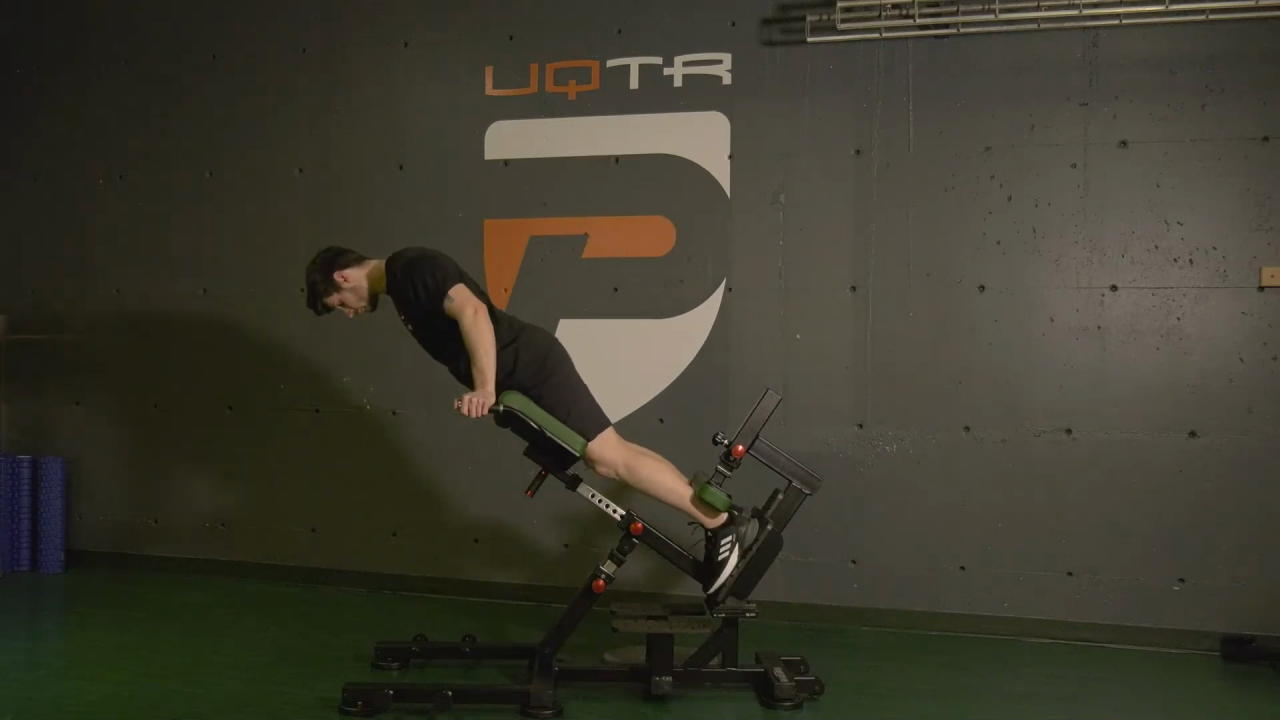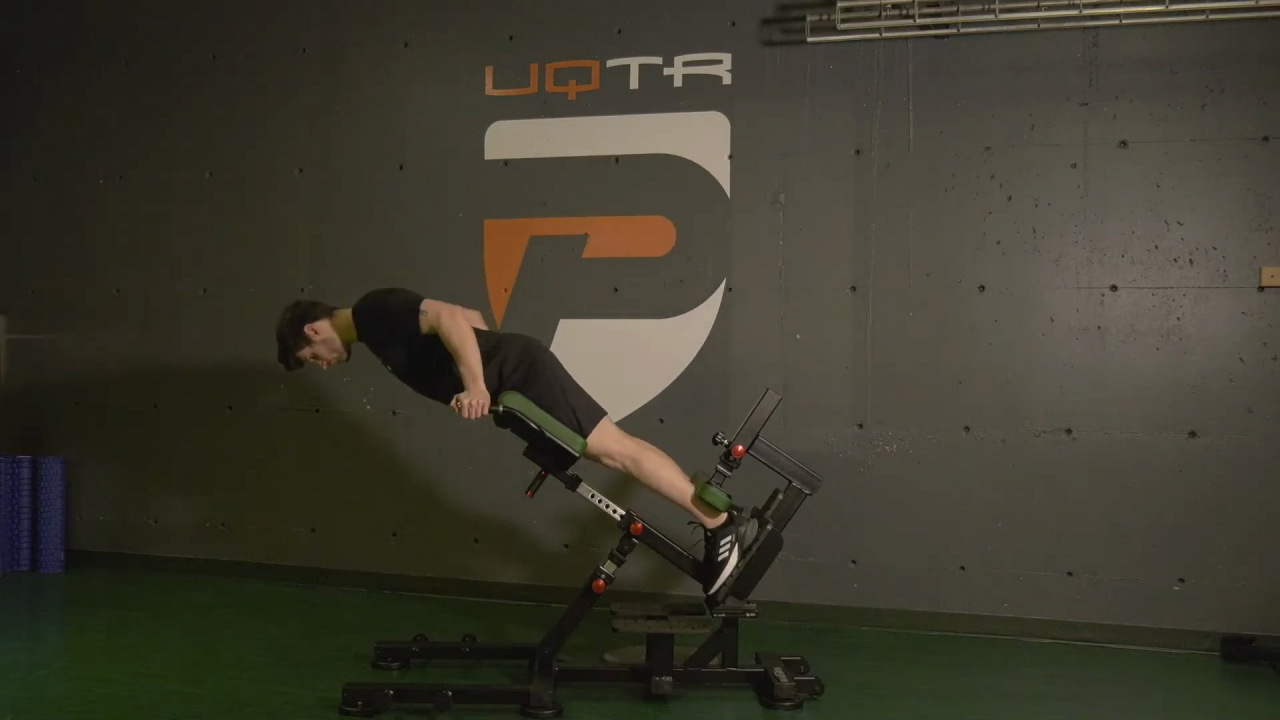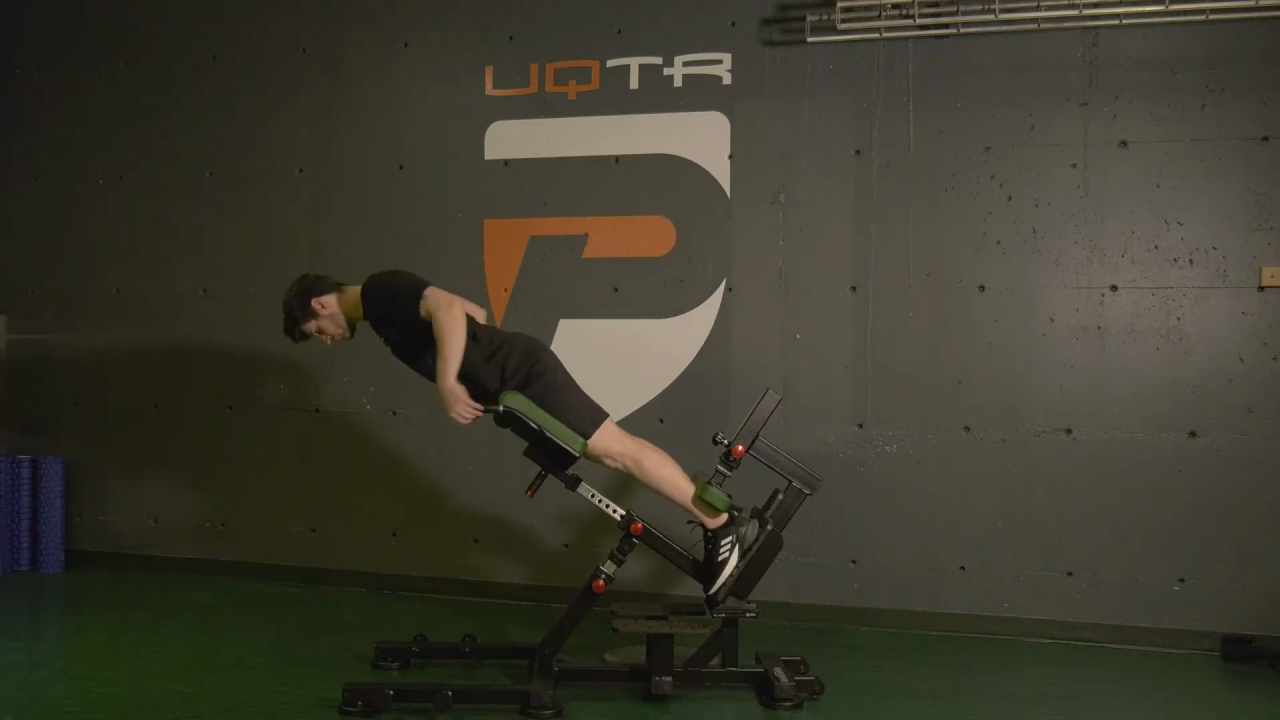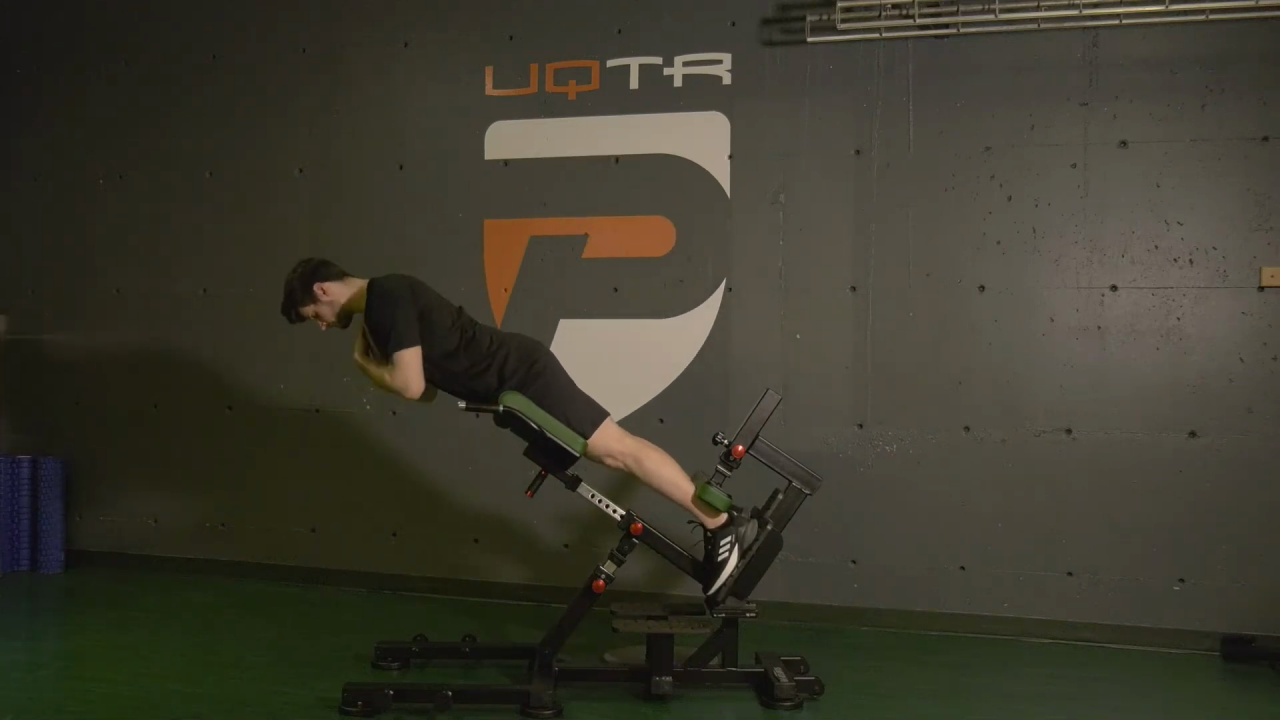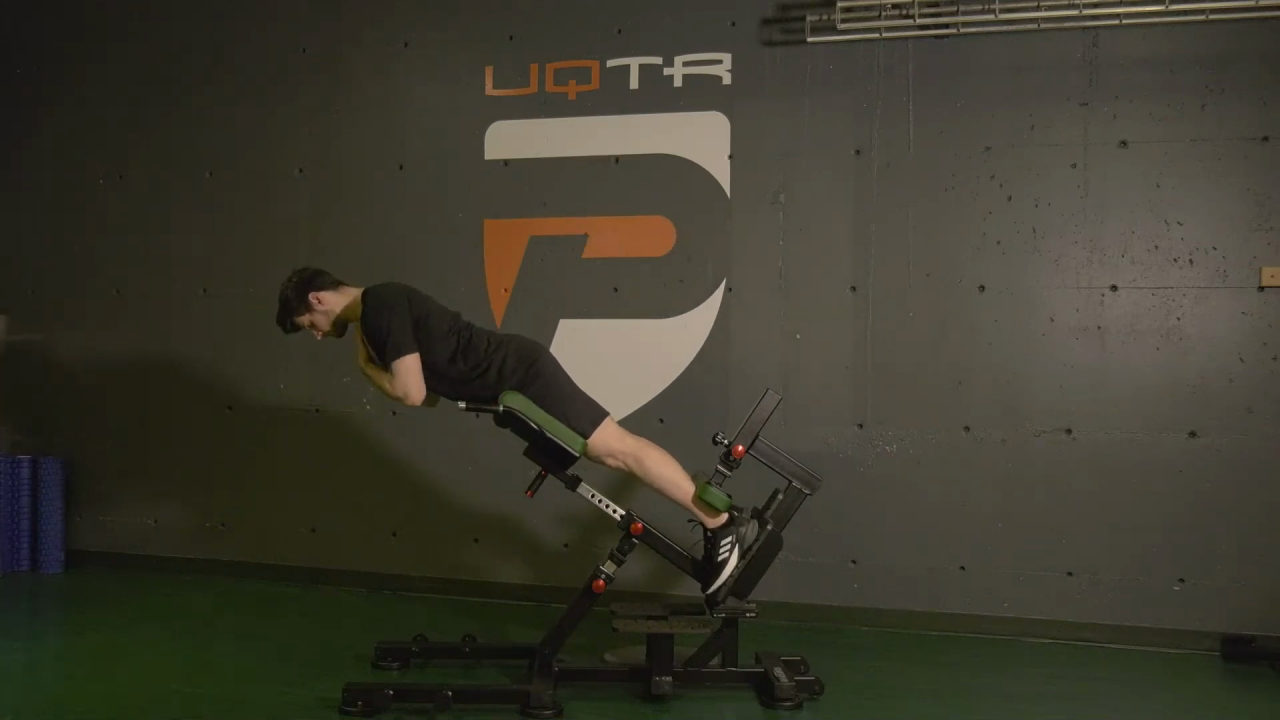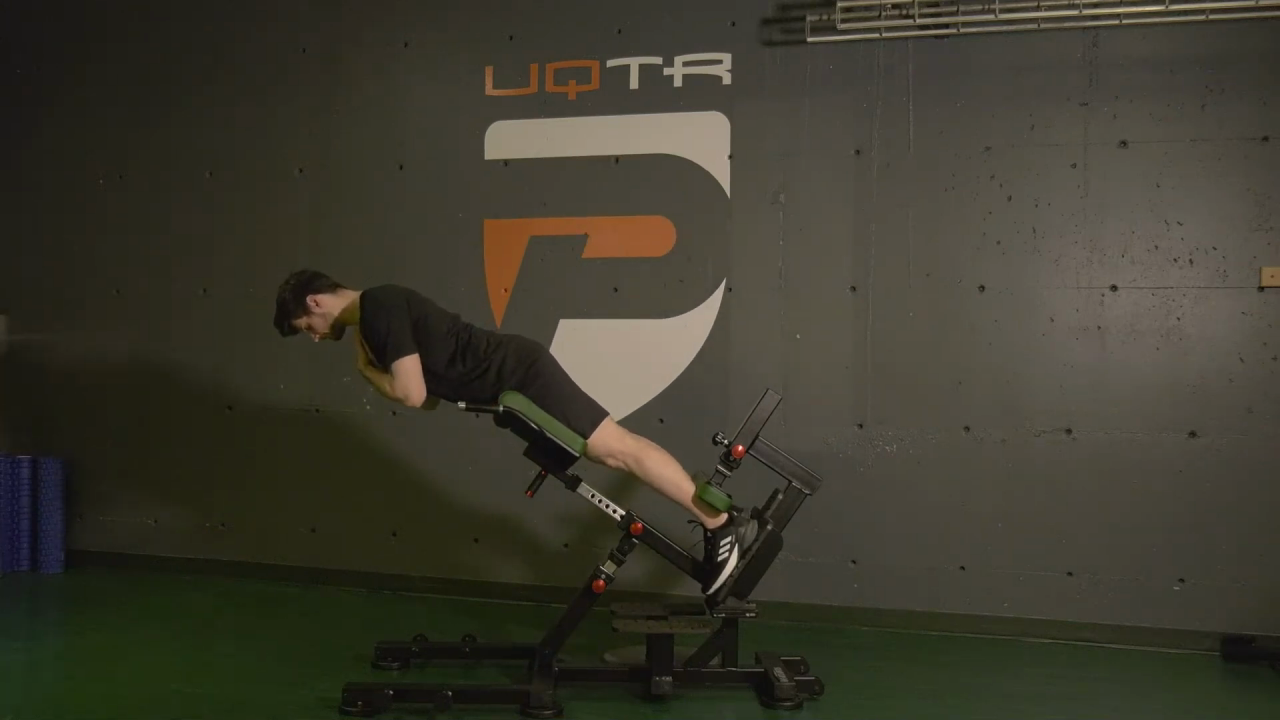
dt=0.4s
person 1, frame 1
left shoulder: (410, 267)
right shoulder: (400, 285)
left elbow: (472, 311)
left wrist: (485, 387)
right wrist: (487, 386)
left hip: (531, 368)
right hip: (523, 375)
left knee: (609, 457)
right knee: (608, 456)
left ankle: (722, 524)
right ankle: (716, 516)
person 1, frame 2
left shoulder: (374, 310)
right shoulder: (376, 327)
left elbow: (449, 317)
right elbow: (472, 315)
left wrist: (476, 386)
left hip: (522, 370)
right hip: (513, 379)
left knee: (613, 447)
right knee: (609, 450)
left ankle: (723, 524)
right ankle: (714, 520)
person 1, frame 3
left shoulder: (382, 288)
right shoulder: (378, 309)
left elbow: (449, 307)
right elbow: (476, 310)
left wrist: (448, 384)
left hip: (521, 371)
right hip: (512, 380)
left knee: (615, 448)
right knee: (613, 449)
left ankle: (723, 524)
right ankle: (715, 520)
person 1, frame 4
left shoulder: (387, 296)
right shoulder: (379, 306)
left elbow: (409, 385)
right elbow: (426, 390)
left wrist: (364, 363)
right wrist: (374, 359)
left hip: (520, 373)
right hip: (512, 380)
left knee: (615, 447)
right knee: (612, 449)
left ankle: (723, 524)
right ankle: (715, 519)
person 1, frame 5
left shoulder: (380, 306)
right shoulder: (377, 312)
left elbow: (411, 393)
right elbow: (429, 394)
left wrist: (367, 369)
right wrist: (375, 363)
left hip: (519, 373)
right hip: (512, 380)
left knee: (616, 447)
right knee: (612, 450)
left ankle: (723, 524)
right ankle: (715, 519)
person 1, frame 6
left shoulder: (379, 308)
right shoulder: (374, 315)
left elbow: (412, 394)
right elbow: (430, 395)
left wrist: (367, 371)
right wrist: (375, 364)
left hip: (519, 373)
right hip: (512, 379)
left knee: (615, 447)
right knee: (612, 449)
left ankle: (723, 524)
right ankle: (715, 520)
